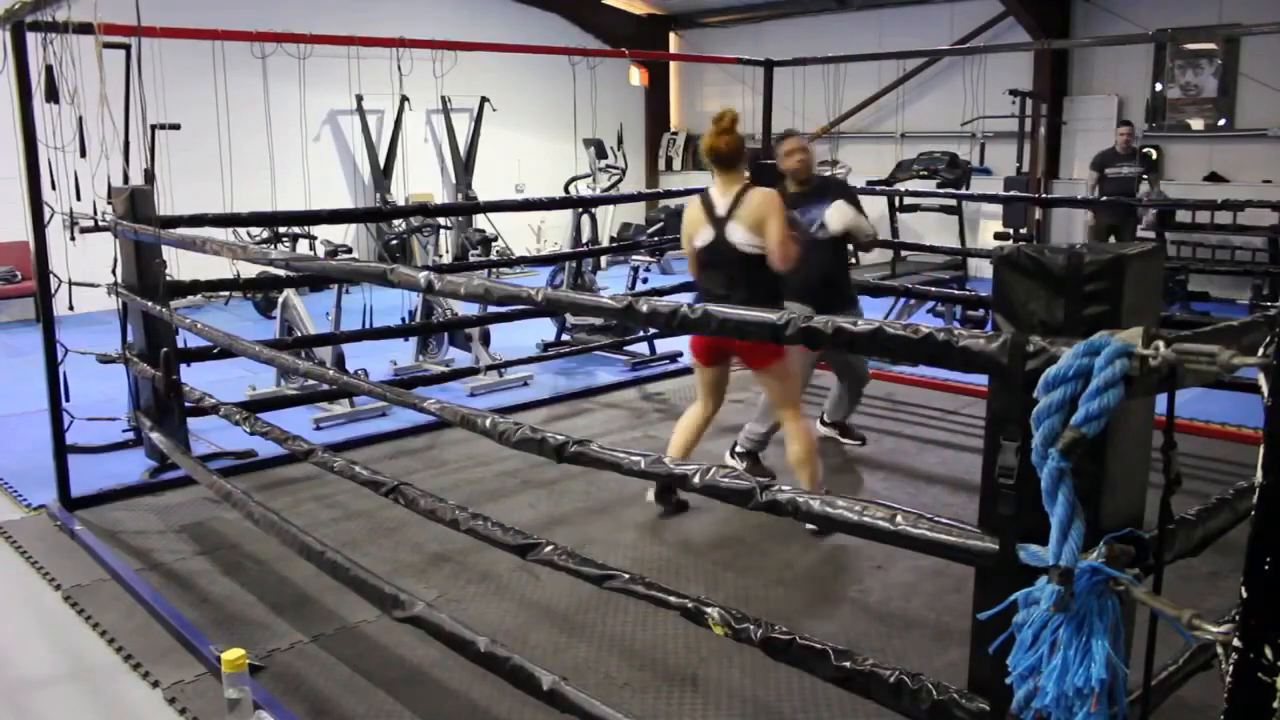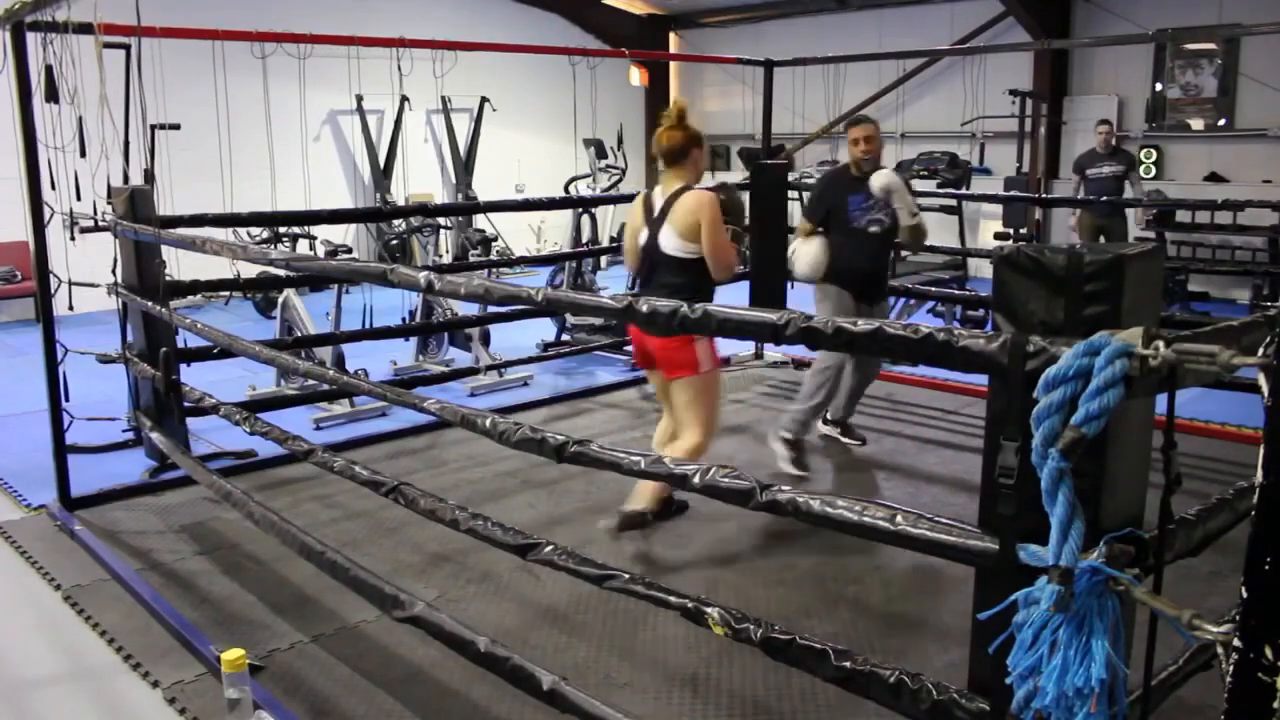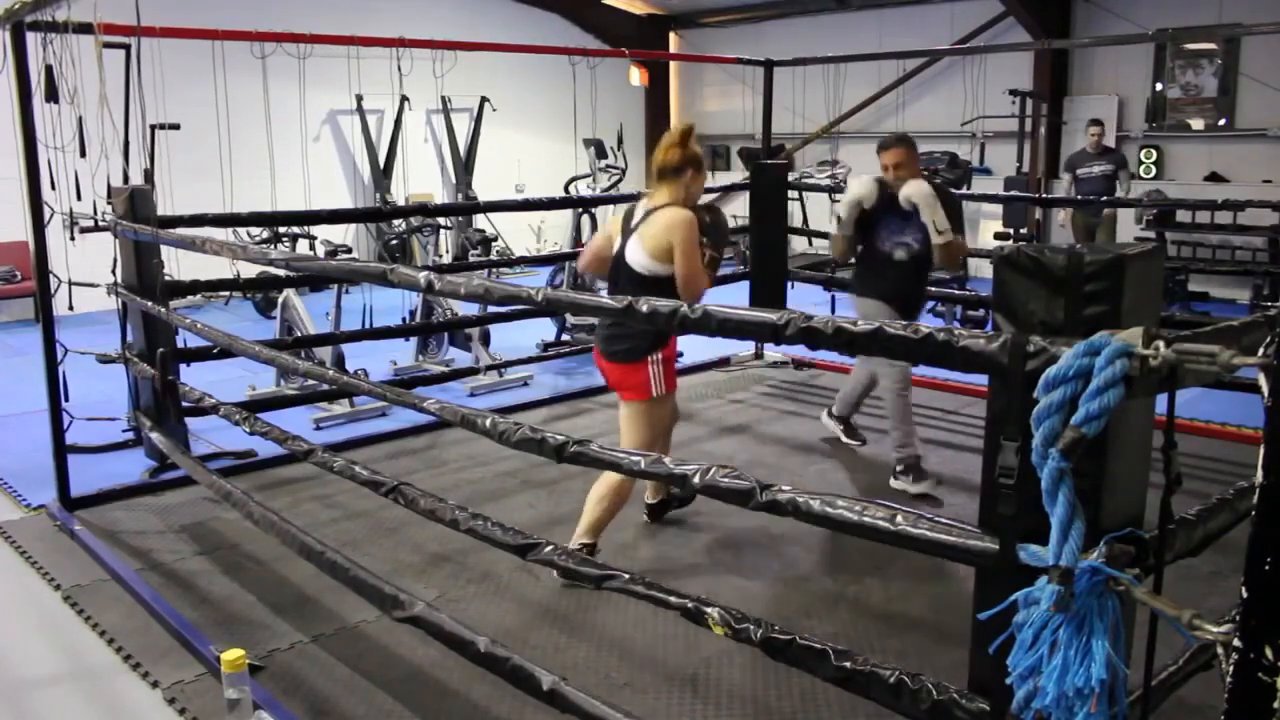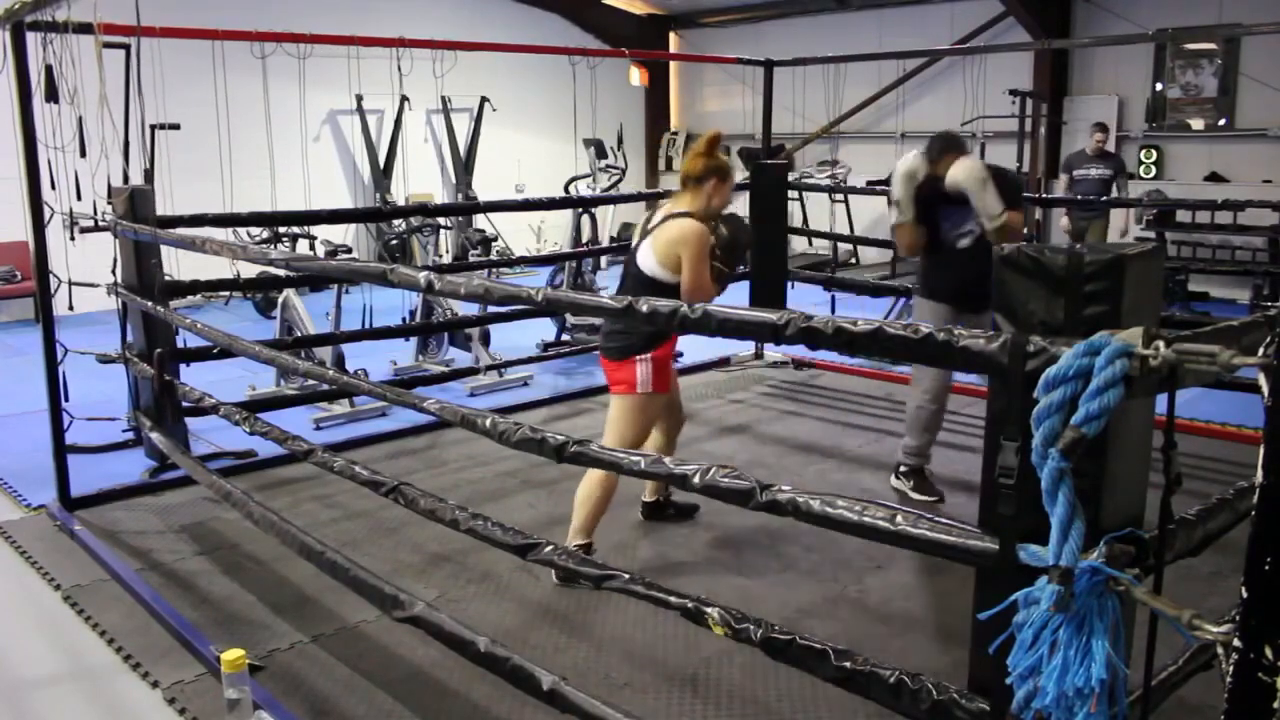
dt=0.3s
person 1, frame 1
left shoulder: (695, 206)
right shoulder: (765, 199)
right elbow: (782, 262)
right wrist: (781, 233)
left knee: (705, 405)
right knee: (791, 414)
left ankle: (665, 486)
person 1, frame 2
left shoulder: (642, 203)
right shoulder: (703, 202)
right elbow: (722, 270)
right wrist: (727, 235)
left hip: (644, 326)
right hip: (683, 330)
left knee: (674, 417)
right knee: (695, 436)
left ankle: (657, 499)
right ankle: (637, 509)
person 1, frame 3
left shoulder: (630, 214)
right shoulder: (681, 220)
left elbow: (587, 264)
right elbow: (691, 293)
right wrist: (708, 253)
left hip: (615, 341)
right hip: (641, 352)
left knee: (666, 418)
left ankle: (657, 499)
right ankle: (579, 550)
person 1, frame 4
left shoulder: (659, 217)
right shoulder: (695, 231)
right elbow: (695, 301)
left hip: (627, 338)
right hip: (640, 350)
left knee: (672, 419)
right knee: (615, 455)
left ankle: (655, 501)
right ankle: (574, 551)
person 2, frame 1
left shoulder: (838, 189)
left elbow: (867, 238)
left wrist: (856, 227)
left hip: (843, 299)
right hip: (800, 301)
left knee: (856, 373)
right knee: (796, 374)
left ankle: (834, 419)
right ankle: (744, 448)
person 2, frame 2
left shoulder: (894, 182)
right shoulder: (833, 182)
left elbow: (916, 242)
right elbow: (805, 231)
left wrist: (902, 203)
left hip: (874, 292)
right hip: (836, 286)
left knee: (866, 365)
right knee: (833, 359)
left ankle: (835, 419)
right ankle: (790, 434)
person 2, frame 3
left shoulder: (942, 199)
right shoulder: (870, 195)
left elbow: (956, 261)
right elbow: (840, 256)
left wrist: (936, 218)
right wrist: (846, 217)
left hip: (910, 303)
right hip: (874, 299)
left knee: (874, 365)
right knee: (896, 375)
left ankle: (837, 413)
right ankle: (905, 464)
person 2, frame 4
left shoulder: (1003, 182)
right shoulder: (927, 189)
left elbow: (1012, 237)
right elbow: (908, 248)
left wrist: (984, 196)
right wrist: (901, 197)
left hip: (984, 303)
right hip: (935, 300)
right knee: (931, 386)
right ankle: (909, 467)
